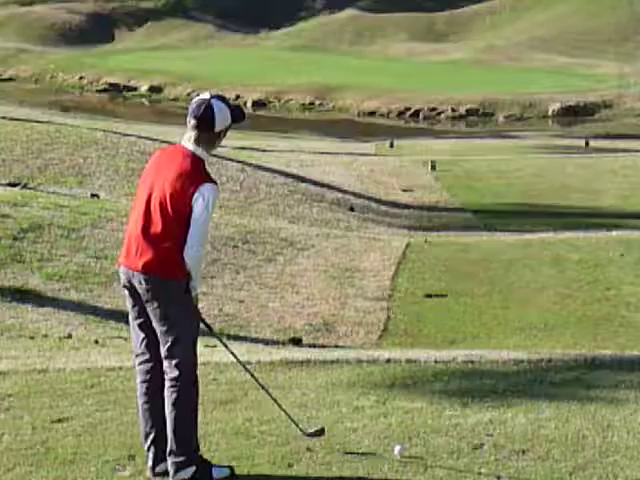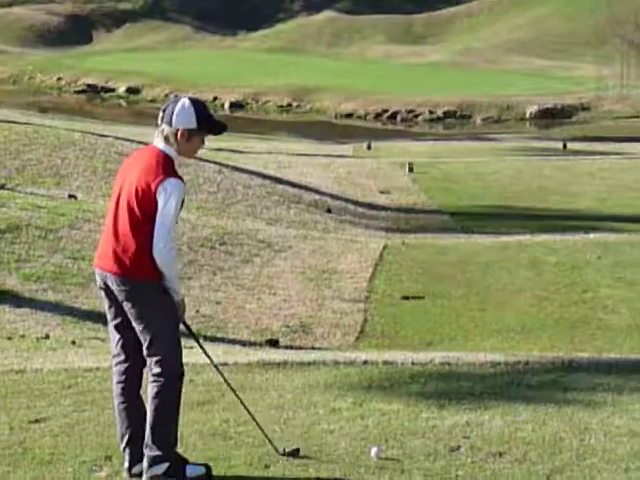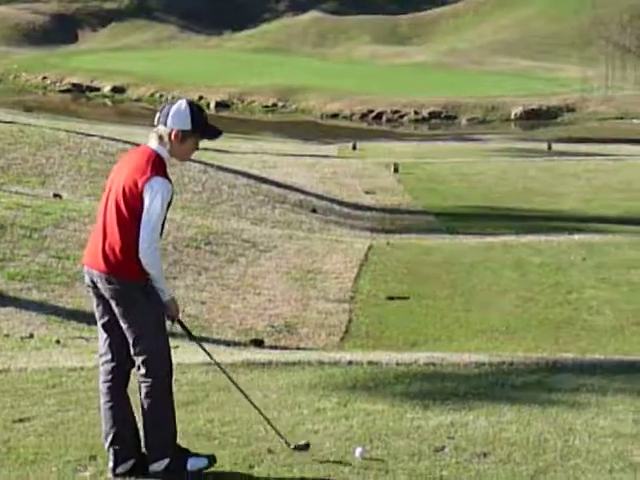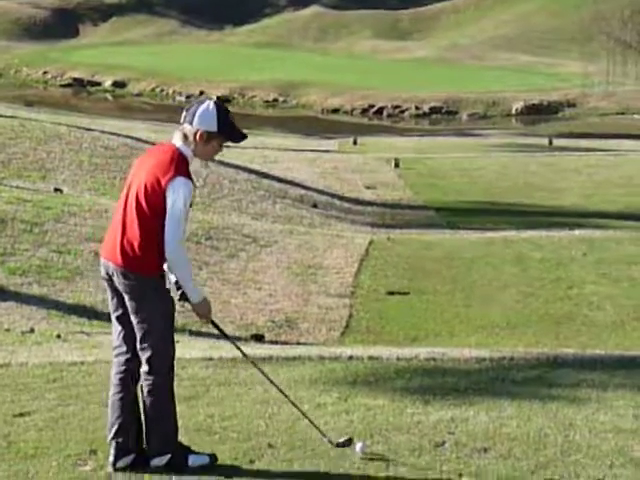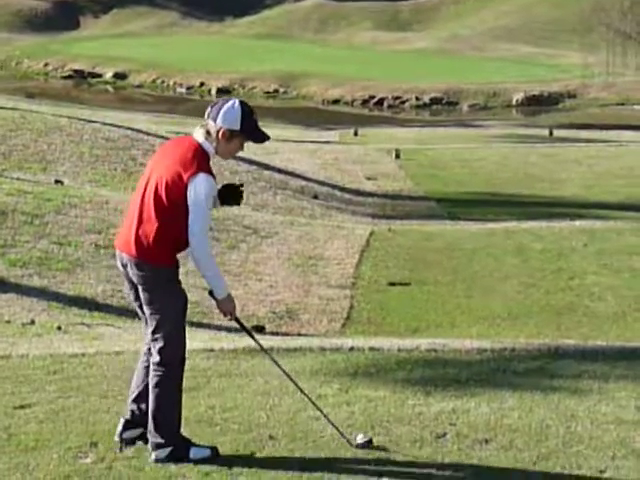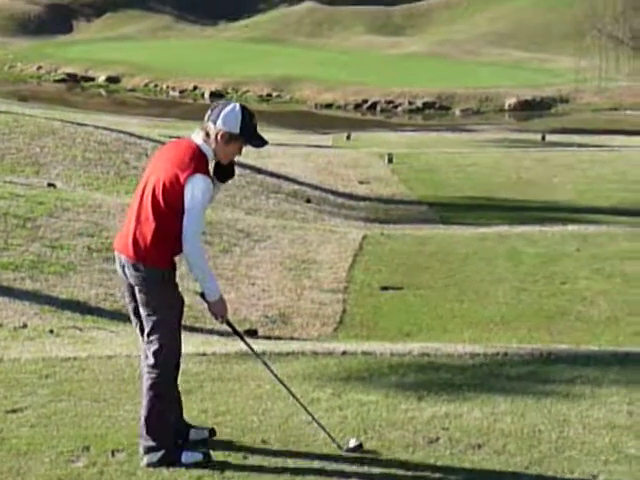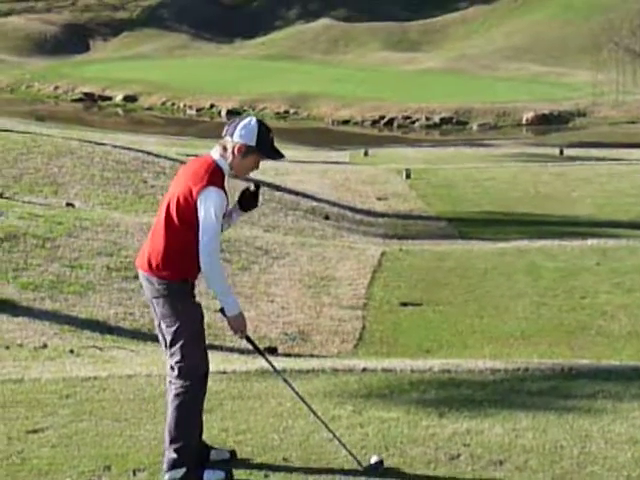
dt=0.3s
person 1, frame 1
left shoulder: (160, 157)
right shoulder: (203, 185)
right elbow: (192, 250)
right wrist: (192, 290)
left hip: (130, 269)
right hip: (163, 279)
left knee: (149, 366)
right knee: (179, 372)
person 1, frame 2
left shoulder: (135, 158)
right shoulder: (169, 181)
right elbow: (162, 248)
left wrist: (166, 289)
right wrist: (176, 294)
left hip: (106, 270)
right hip: (138, 279)
left knee: (126, 367)
right knee: (165, 369)
person 1, frame 3
left shoulder: (132, 158)
right shoulder: (157, 179)
right elbow: (147, 249)
left wrist: (155, 291)
right wrist: (166, 295)
left hip: (95, 269)
right hip: (125, 278)
left knee: (114, 367)
right knee: (154, 369)
person 1, frame 4
left shoulder: (153, 154)
right shoulder: (179, 178)
right elbow: (173, 247)
left wrist: (172, 275)
right wrist: (196, 296)
left hip: (112, 262)
right hip: (140, 272)
left knee: (126, 360)
right knee: (157, 365)
left ankle: (125, 450)
right ankle: (163, 451)
person 1, frame 5
left shoulder: (174, 146)
right shoulder: (200, 173)
right elbow: (197, 243)
left wrist: (217, 198)
right wrist: (221, 291)
left hip: (128, 252)
right hip: (153, 262)
left knee: (157, 343)
right knee: (168, 354)
left ankle: (137, 422)
right ankle: (165, 442)
person 1, frame 6
left shoulder: (174, 148)
right shoulder: (197, 174)
right elbow: (191, 243)
left wrist: (219, 182)
right wrist: (213, 294)
left hip: (128, 254)
right hip: (151, 265)
left knee: (158, 349)
right knee: (162, 355)
left ankle: (170, 426)
right ankle: (158, 446)
person 1, frame 7
left shoulder: (199, 167)
right shoulder: (211, 187)
right elbow: (208, 258)
left wrist: (238, 212)
right wrist: (232, 309)
left hip: (159, 273)
right hip: (169, 280)
left knee: (184, 367)
right knee: (191, 372)
left ankle: (190, 446)
